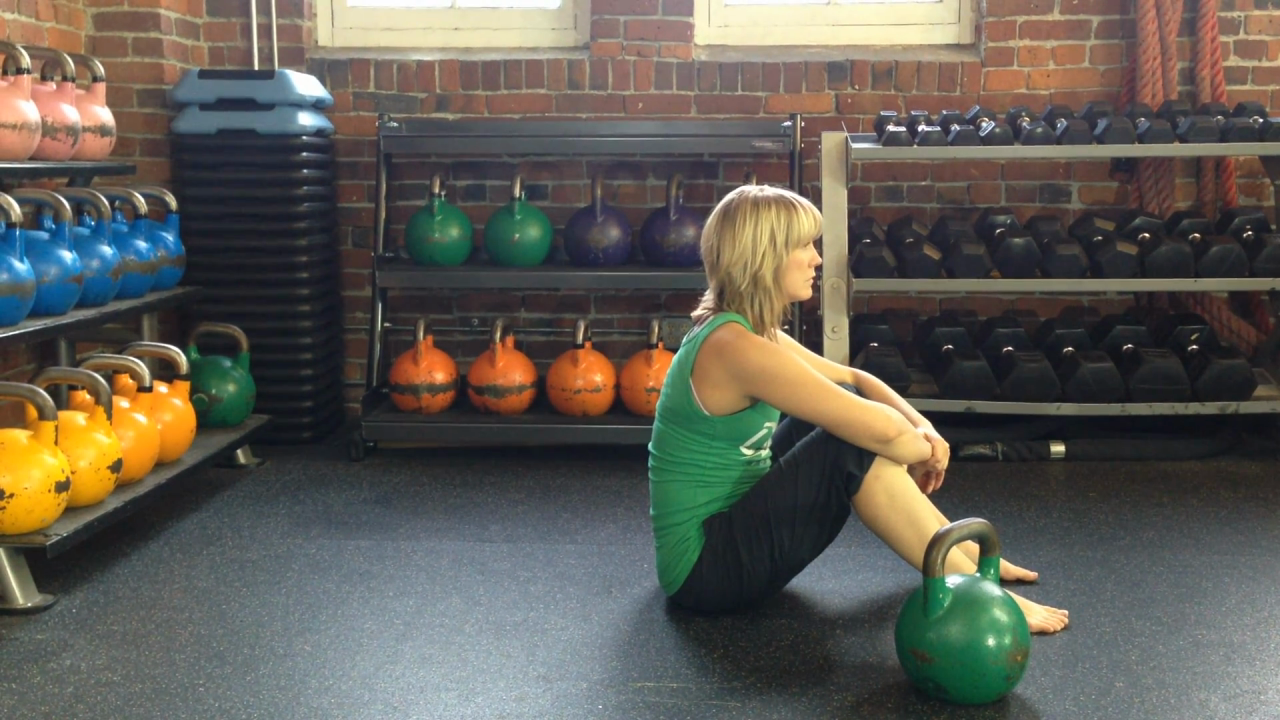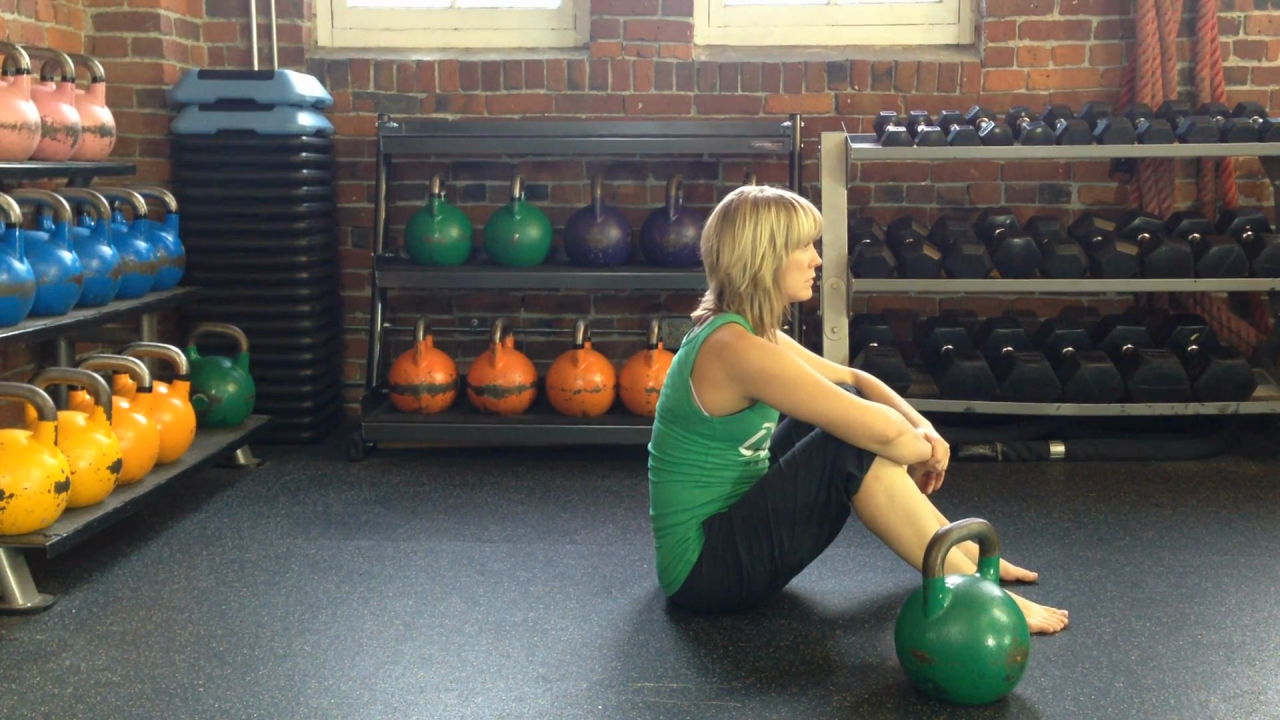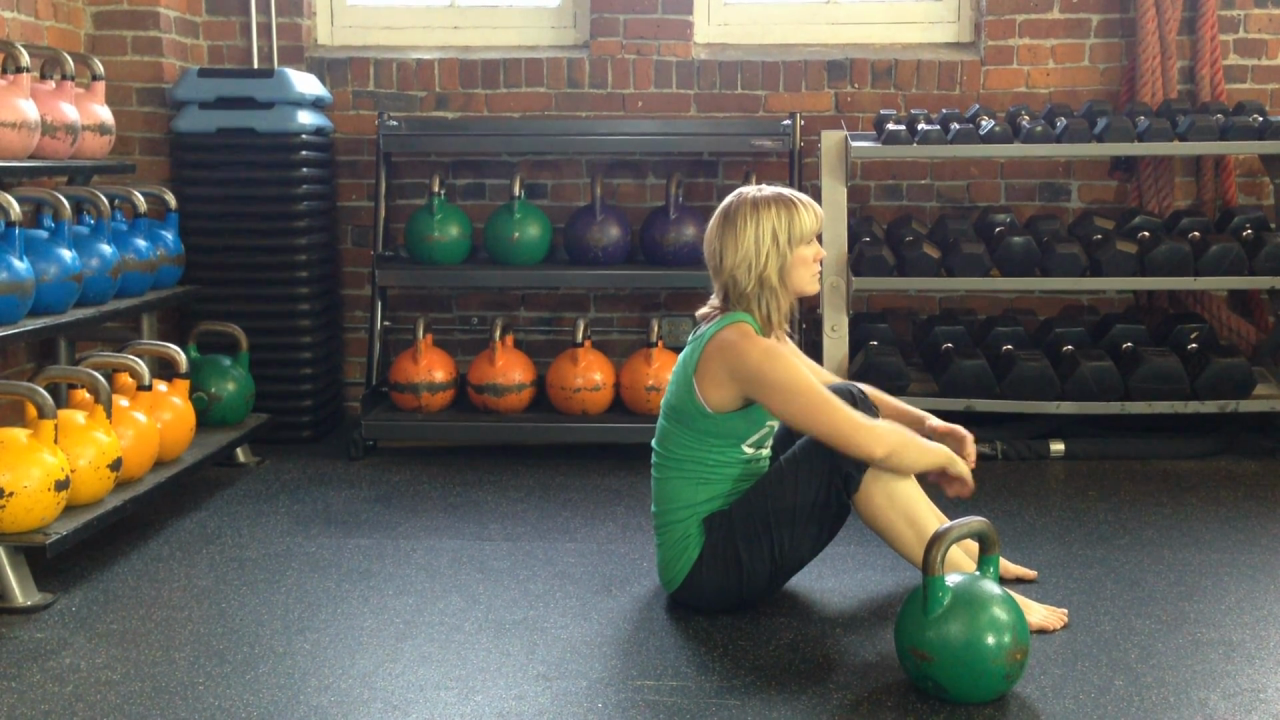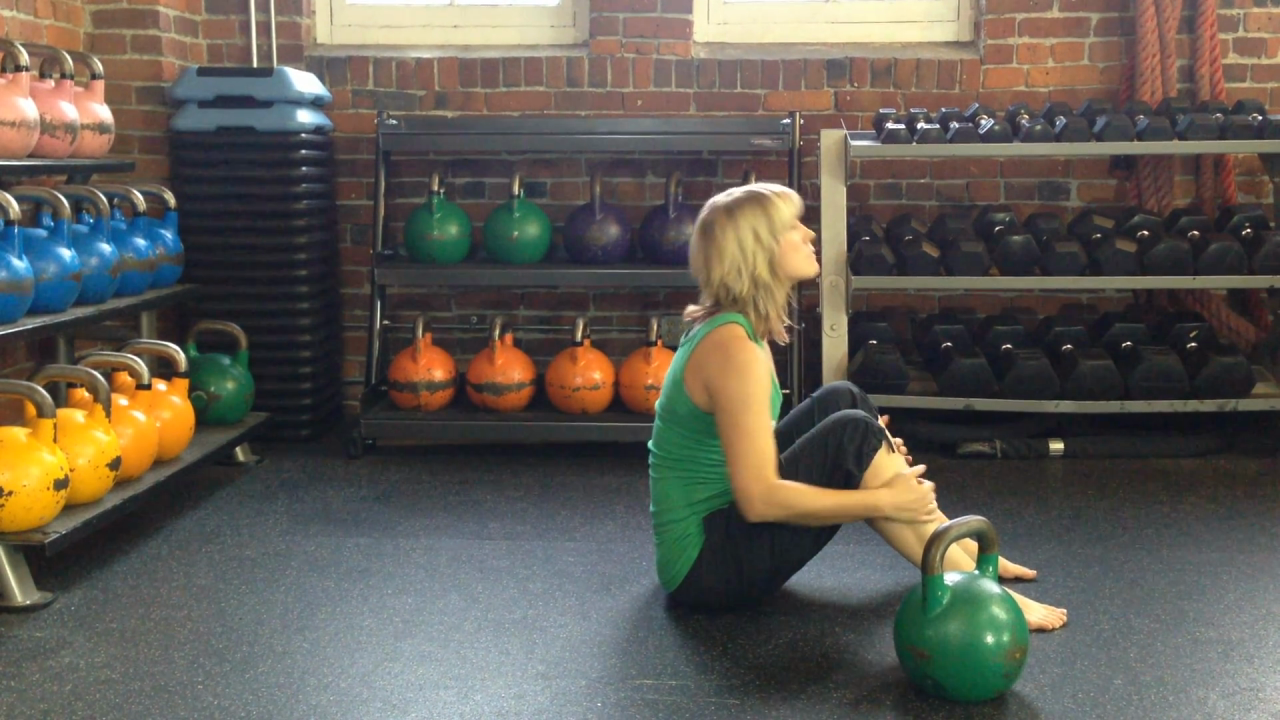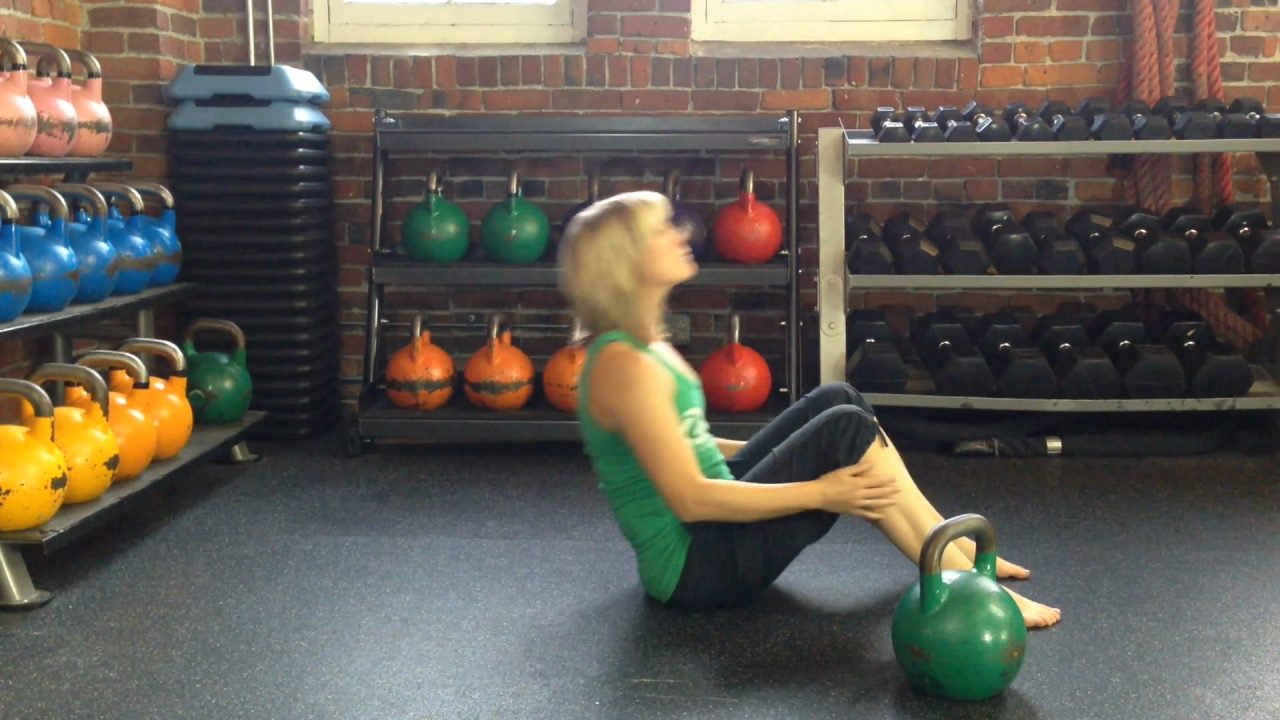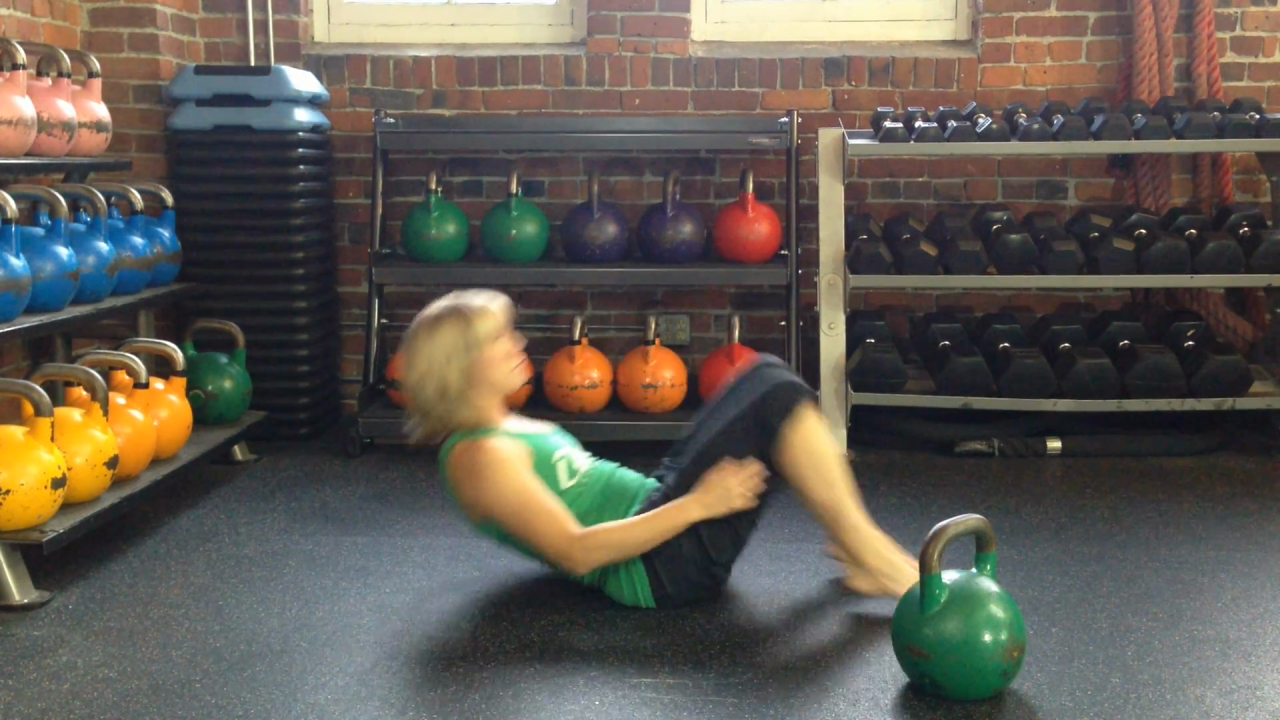
dt=0.5s
person 1, frame 1
left shoulder: (741, 330)
right shoulder: (738, 347)
left elbow: (853, 378)
right elbow: (879, 429)
left wrist: (922, 428)
right wrist: (923, 449)
left hip: (728, 528)
right hip: (705, 565)
left knee: (847, 403)
right knee: (858, 448)
left ankle: (965, 551)
person 1, frame 2
left shoulder: (741, 331)
right shoulder: (737, 348)
left elbow: (854, 379)
right elbow: (878, 430)
left wrist: (921, 428)
right wrist: (923, 450)
left hip: (729, 524)
right hip: (705, 564)
left knee: (848, 408)
right knee: (856, 447)
left ankle: (963, 551)
person 1, frame 3
left shoulder: (746, 328)
right shoulder: (742, 346)
left elbow: (844, 398)
right elbow: (871, 444)
left wrist: (927, 423)
right wrist: (945, 457)
left hip: (727, 522)
right hip: (705, 562)
left knee: (846, 404)
right knee: (853, 447)
left ankle: (963, 550)
person 1, frame 4
left shoulder: (731, 328)
right shoulder: (733, 348)
right elbow: (759, 498)
left wrist: (868, 450)
right wrist: (884, 501)
left hip: (723, 527)
right hip: (706, 562)
left knee: (841, 401)
right knee: (854, 435)
left ankle: (961, 548)
person 1, frame 5
left shoulder: (639, 345)
right shoulder: (625, 364)
right elbow: (690, 500)
left wrist: (793, 448)
right wrist: (820, 493)
left hip: (703, 534)
right hip: (693, 565)
left knee: (837, 401)
right knee: (849, 432)
left ankle: (951, 547)
person 1, frame 6
left shoulder: (496, 429)
right shoulder: (479, 457)
right elbow: (579, 552)
left wrist: (692, 495)
right wrist: (700, 505)
left hip: (660, 510)
right hip: (661, 565)
left knee: (765, 377)
right knee: (779, 397)
left ankle: (853, 541)
right ankle: (874, 559)
